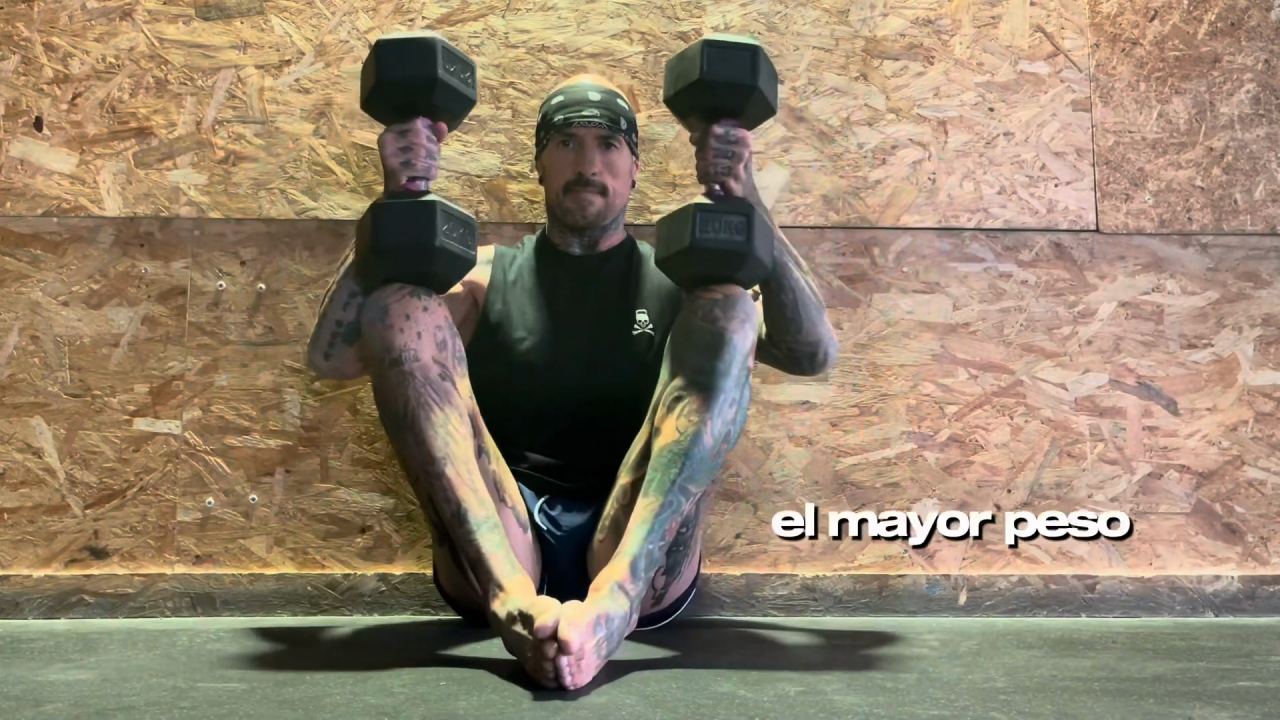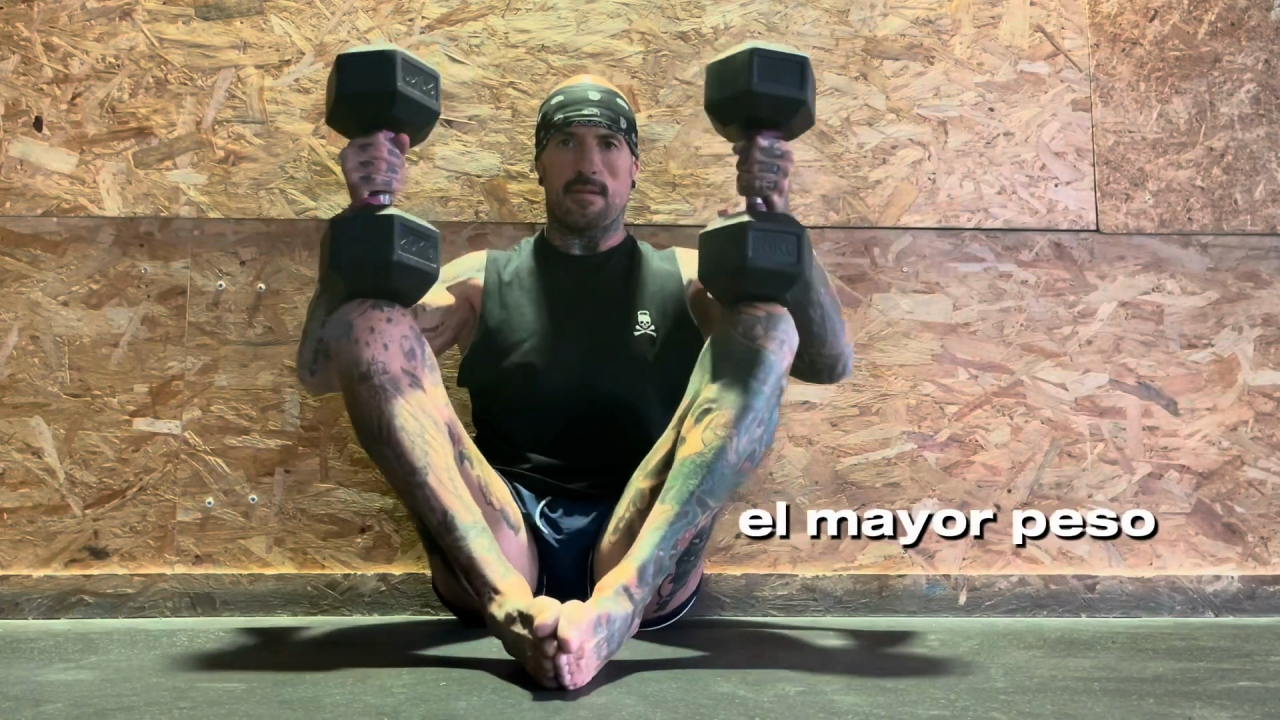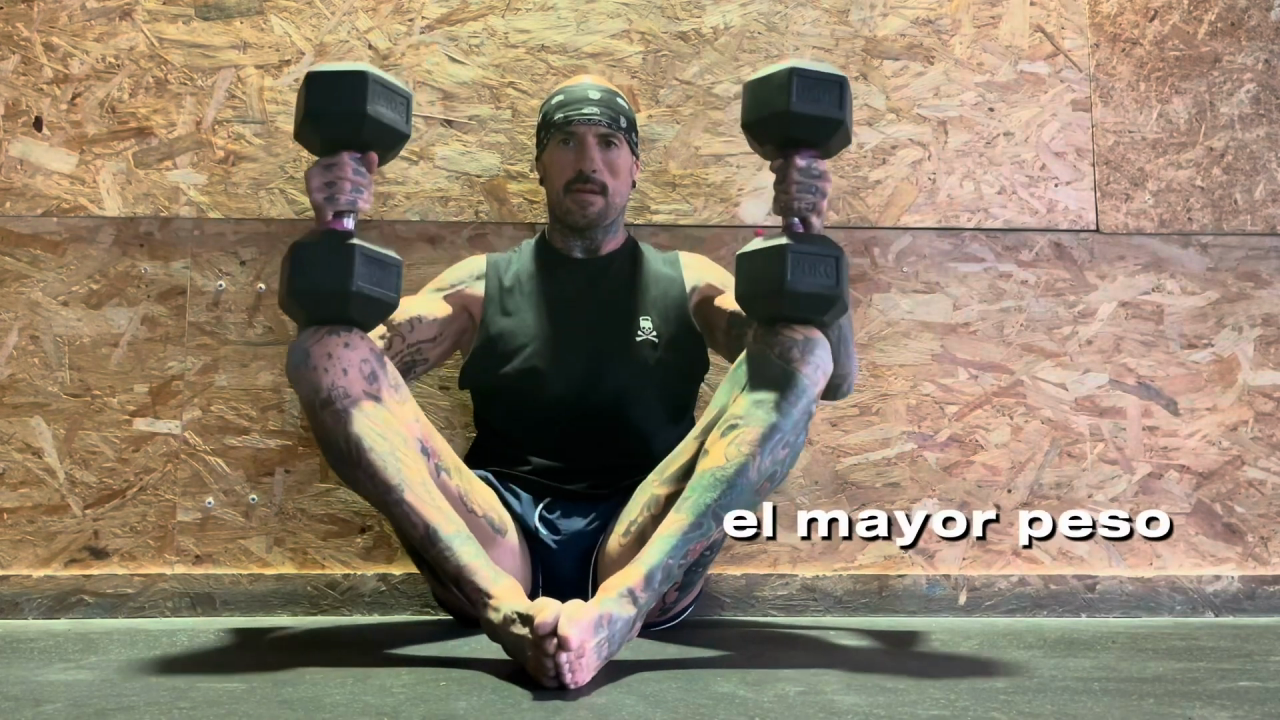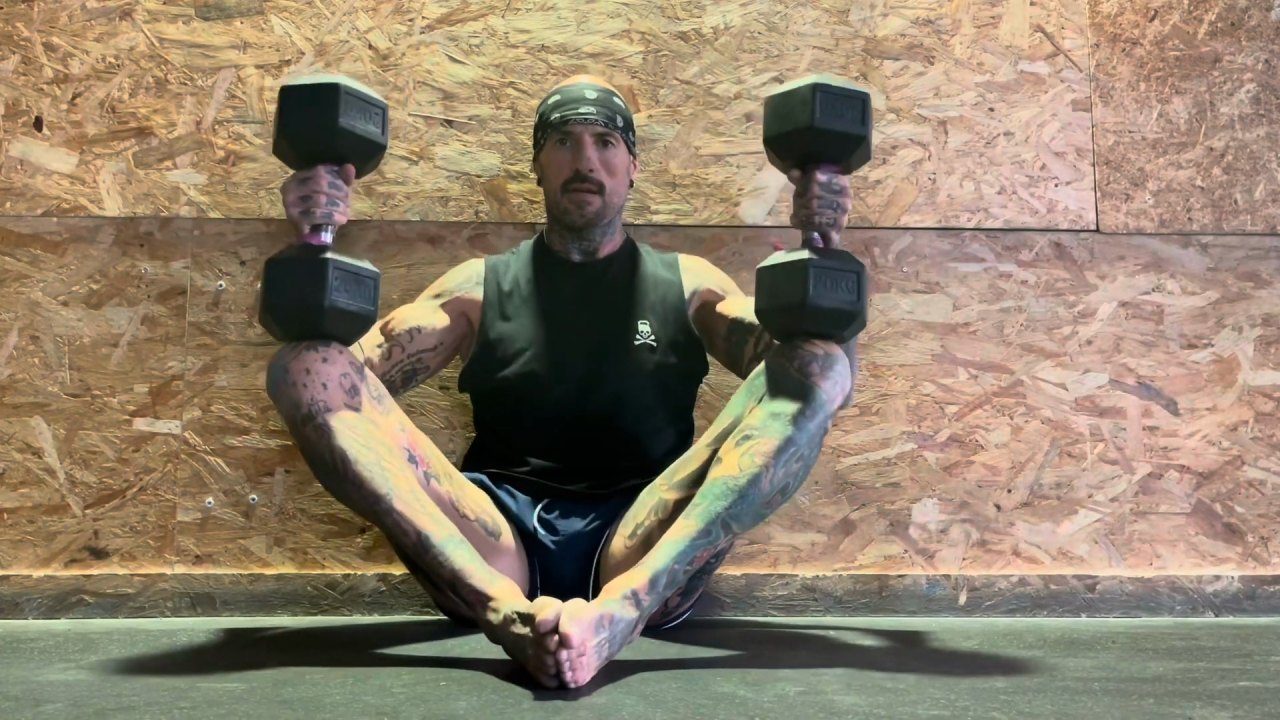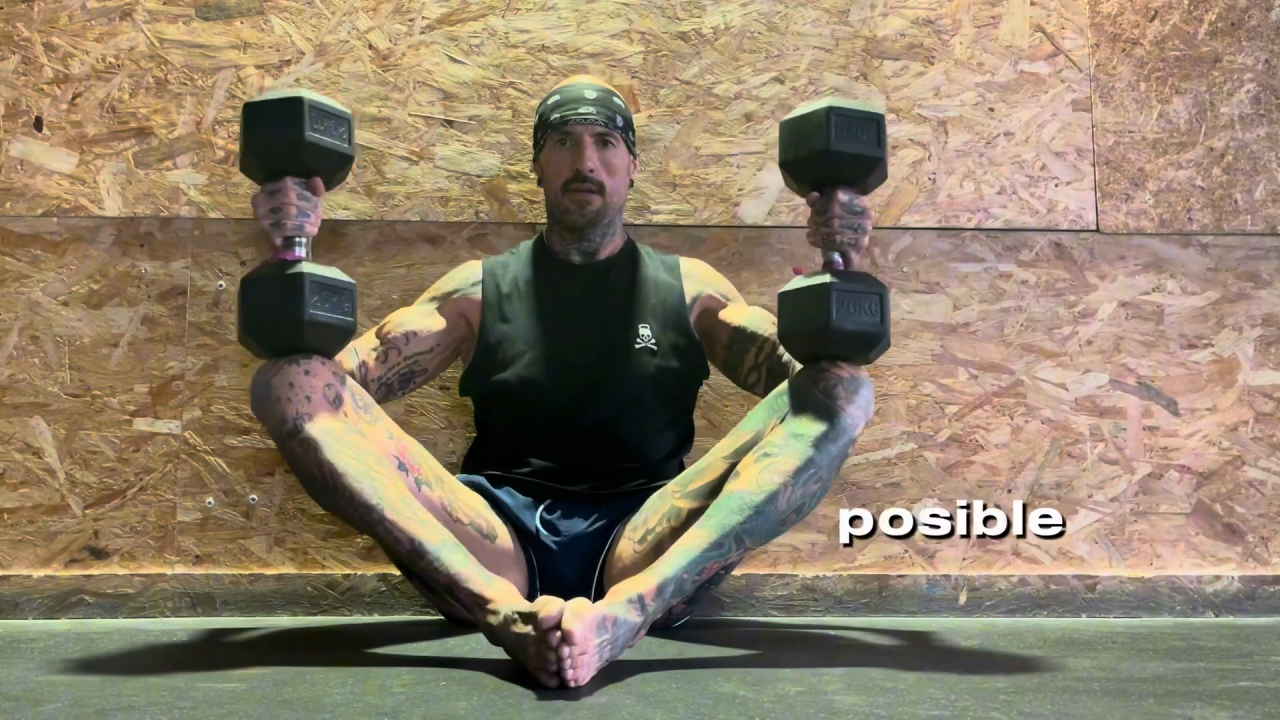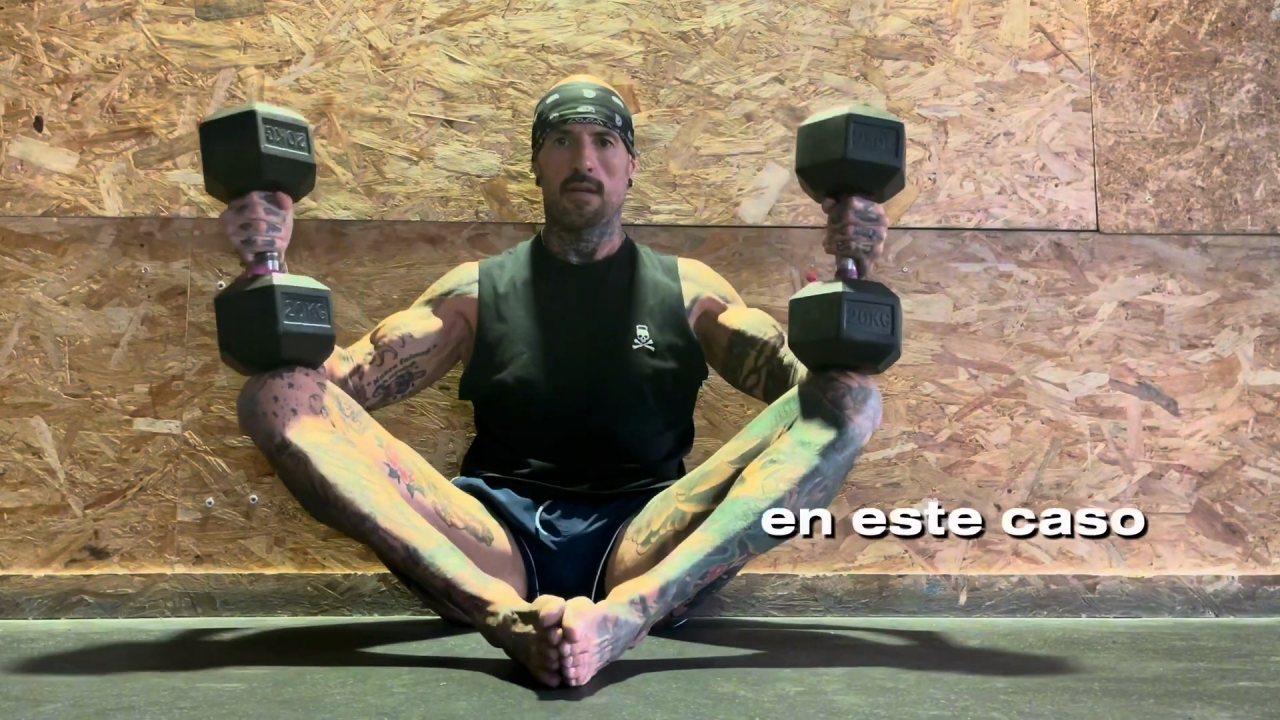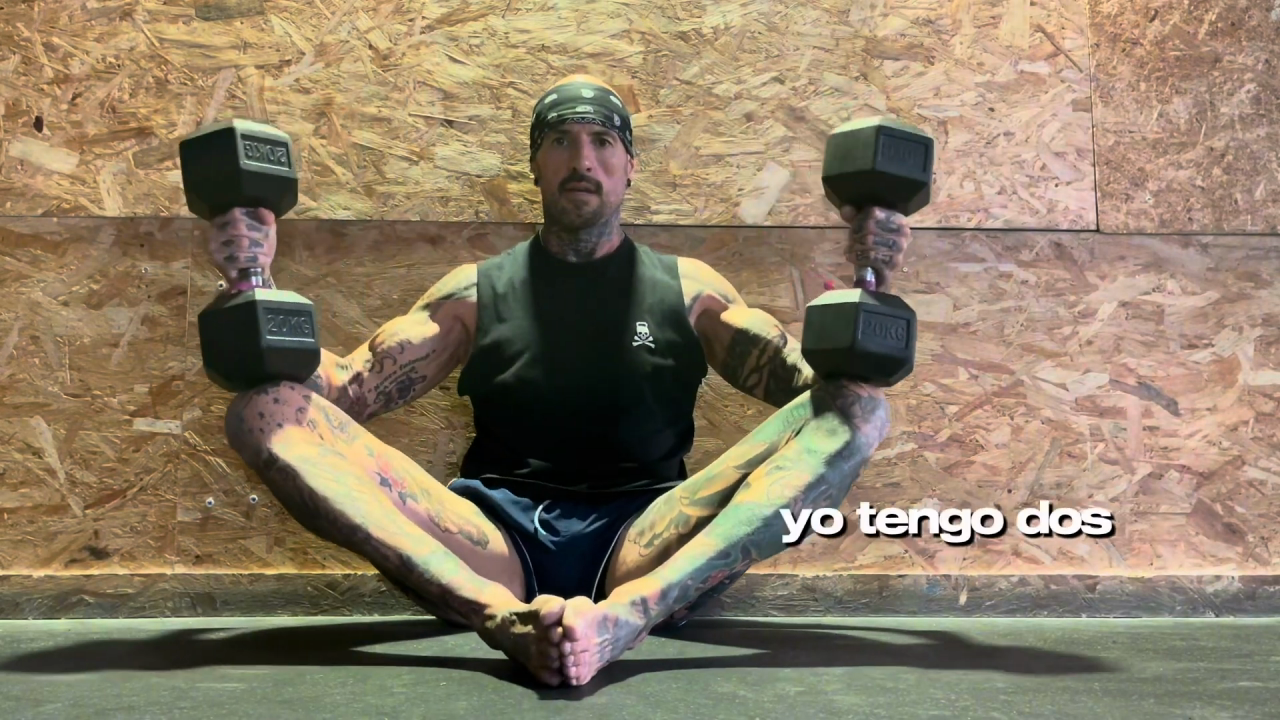
dt=0.3s
person 1, frame 1
left shoulder: (680, 280)
right shoulder: (482, 278)
left elbow: (812, 352)
right elbow: (331, 356)
left wrist: (744, 201)
right wrist: (398, 200)
left hip: (640, 561)
right hip: (497, 555)
left knee: (725, 311)
right knee: (402, 311)
left ankle: (608, 610)
right ankle: (515, 608)
person 1, frame 2
left shoulder: (685, 278)
right shoulder: (481, 280)
left elbow: (830, 361)
right elbow: (322, 369)
left wrist: (776, 215)
right wrist: (364, 212)
left hip: (644, 556)
right hip: (496, 552)
left knee: (770, 330)
right knee: (362, 331)
left ankle: (611, 611)
right ankle: (513, 609)
person 1, frame 3
left shoulder: (688, 281)
right shoulder: (481, 283)
left elbow: (832, 377)
right elbow: (324, 377)
left wrist: (805, 232)
left hip: (646, 560)
right hip: (495, 551)
left knee: (798, 351)
right knee: (327, 354)
left ankle: (616, 611)
right ankle: (509, 613)
person 1, frame 4
left shoulder: (687, 284)
right shoulder: (478, 286)
left elbow: (820, 379)
right elbow: (339, 384)
left wrist: (821, 247)
left hip: (645, 554)
right hip: (495, 548)
left knee: (821, 369)
right knee: (303, 372)
left ankle: (616, 613)
right ankle: (511, 613)
person 1, frame 5
left shoulder: (689, 287)
right shoulder: (478, 289)
left elbow: (823, 392)
right elbow: (334, 387)
left wrist: (837, 268)
left hip: (647, 555)
right hip: (497, 547)
left knee: (842, 392)
right knee: (288, 384)
left ankle: (621, 613)
right ankle: (509, 613)
person 1, frame 6
left shoulder: (687, 288)
right shoulder: (476, 289)
left elbow: (823, 390)
right elbow: (342, 387)
left wrist: (851, 278)
right wrist: (272, 268)
left hip: (644, 555)
right hip: (496, 548)
left knee: (848, 402)
right knee: (276, 398)
left ankle: (622, 615)
right ankle: (507, 614)
person 1, frame 7
left shoulder: (687, 287)
right shoulder: (475, 291)
left elbow: (821, 390)
right elbow: (342, 395)
right wrist: (257, 284)
left hip: (646, 554)
right hip: (494, 548)
left knee: (853, 410)
right knee: (266, 410)
left ankle: (623, 616)
right ankle: (505, 617)
